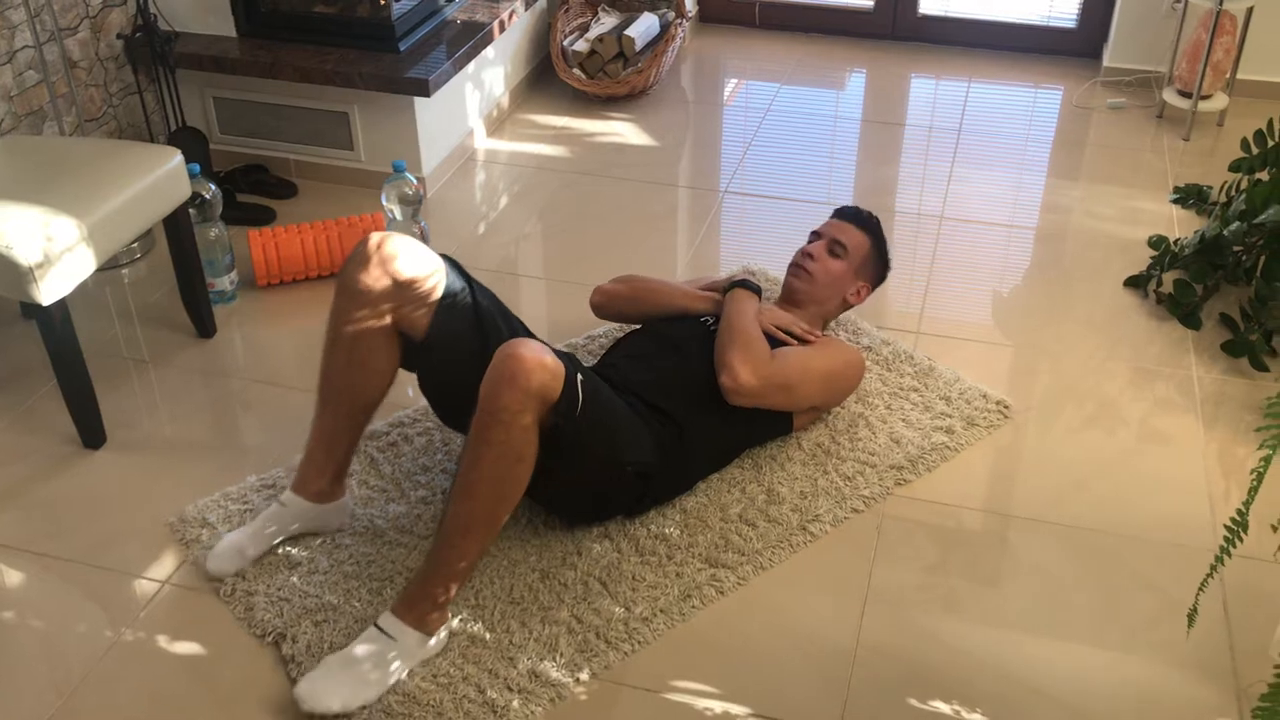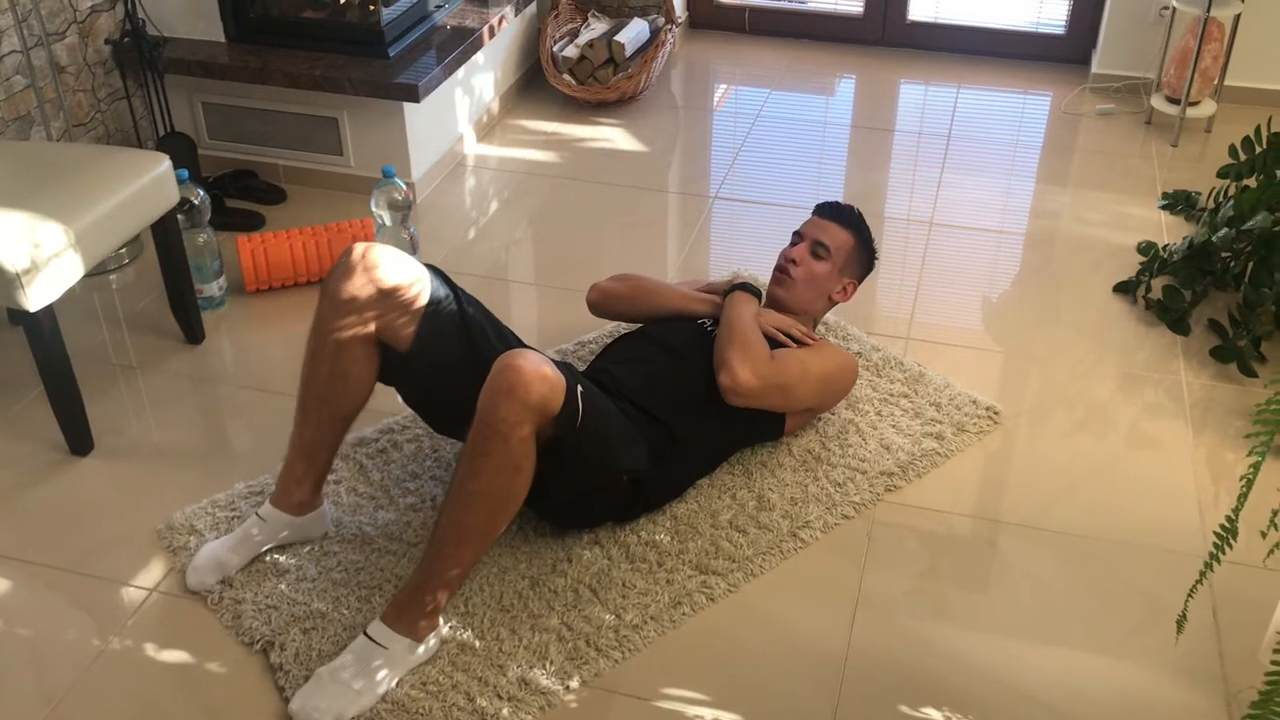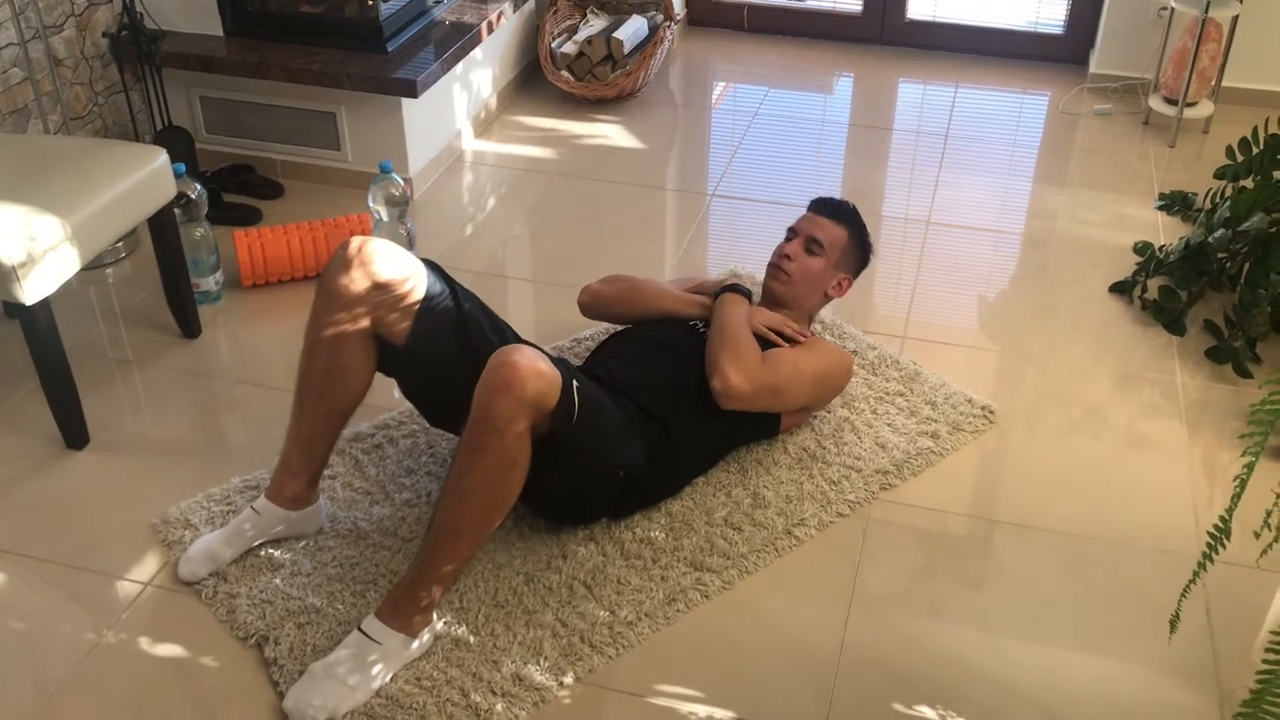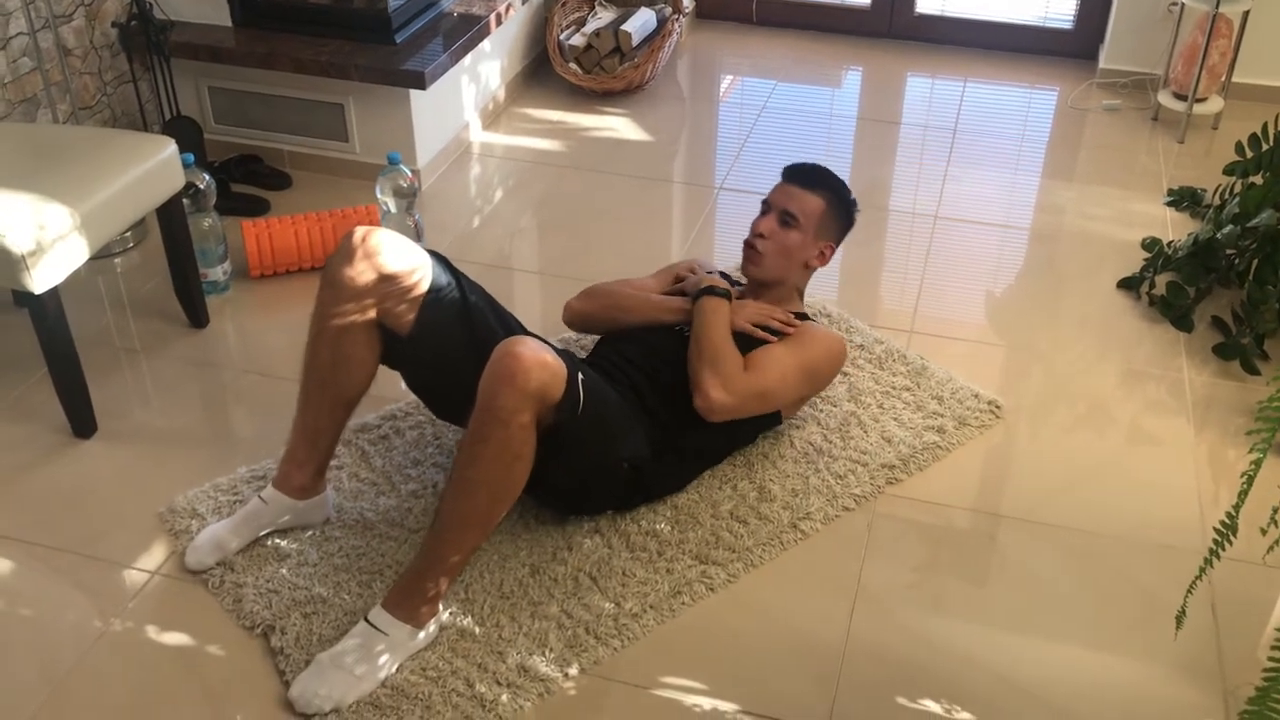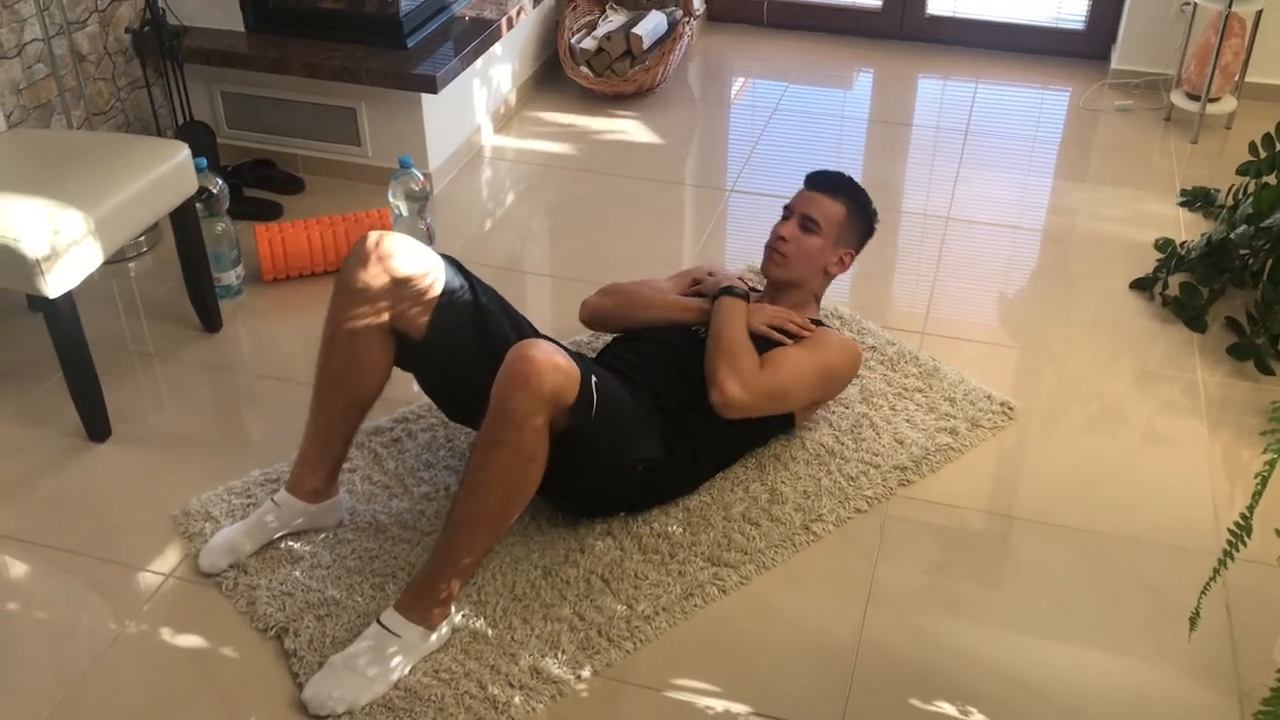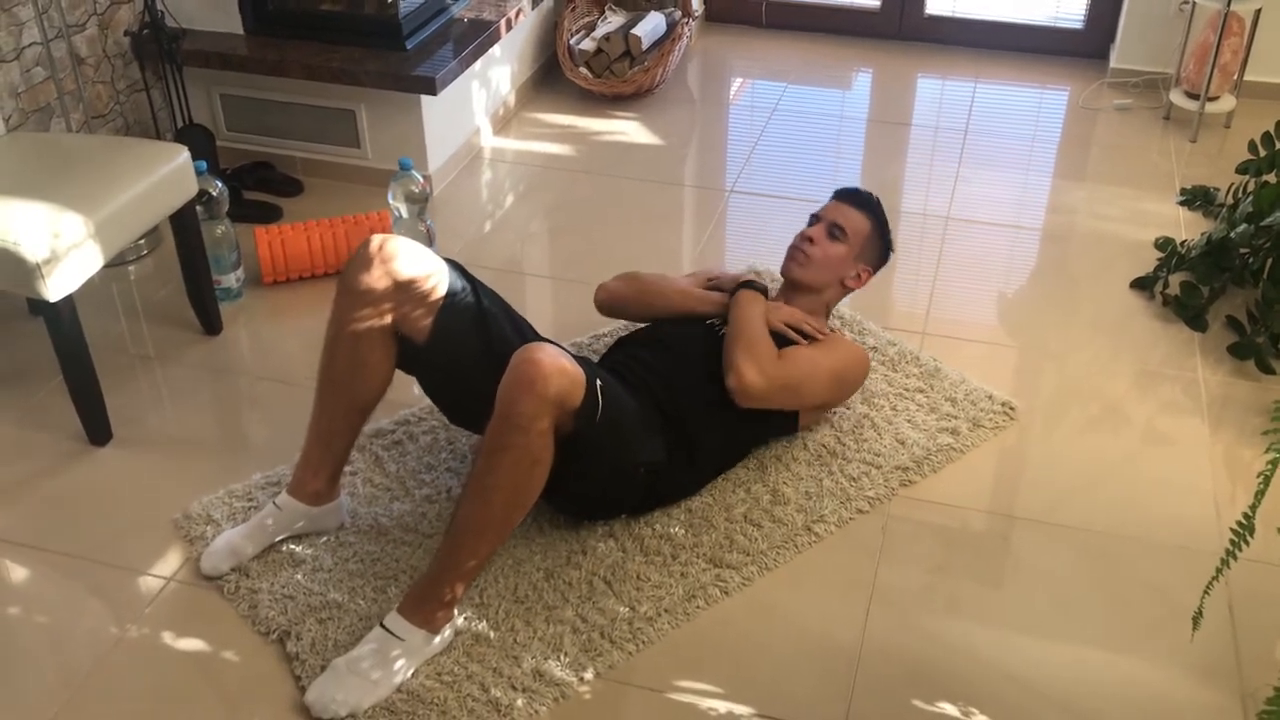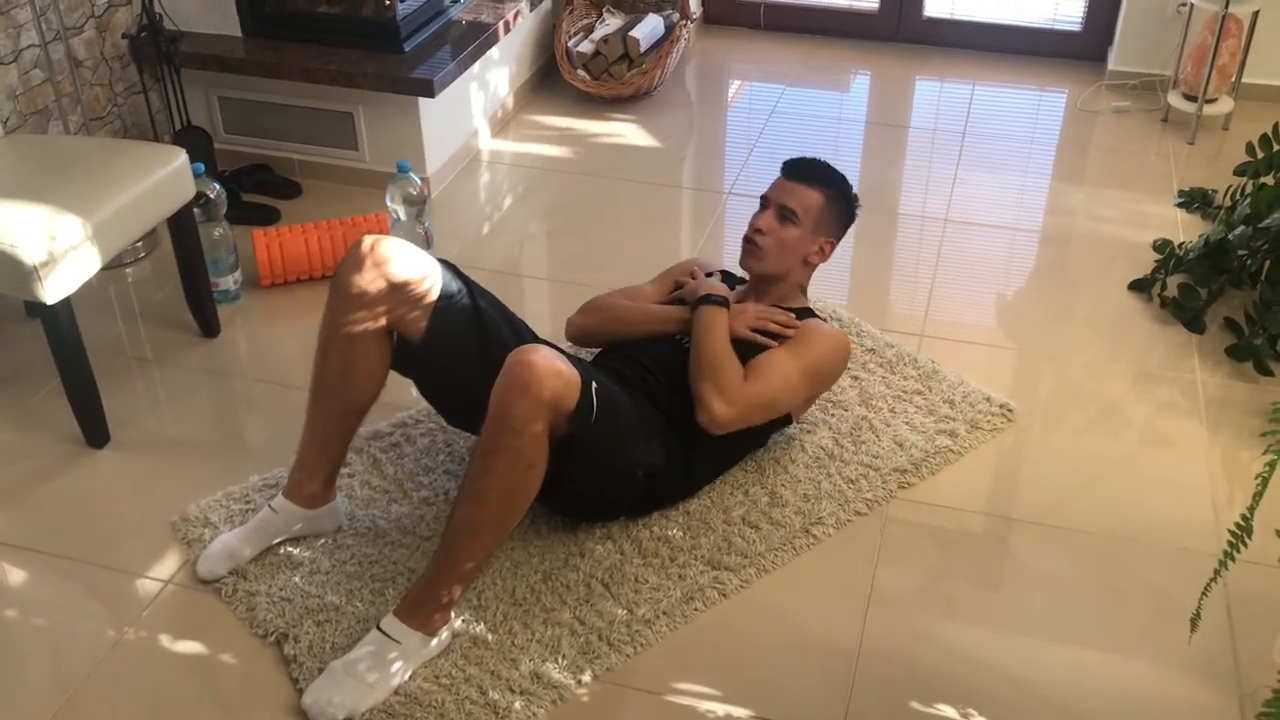
dt=0.7s
person 1, frame 1
left shoulder: (835, 361)
right shoulder: (739, 298)
left elbow: (741, 378)
right elbow: (607, 297)
left wrist: (740, 300)
right wrist: (724, 297)
left hip: (630, 460)
right hip: (558, 411)
left knee: (521, 362)
right knee: (386, 259)
left ankle: (416, 617)
right ankle: (316, 495)
person 1, frame 2
left shoulder: (828, 365)
right shoulder: (731, 299)
left elbow: (739, 379)
right elbow: (605, 295)
left wrist: (738, 301)
right wrist: (725, 300)
left hip: (619, 461)
right hip: (554, 412)
left knee: (524, 378)
right knee: (368, 273)
left ankle: (411, 624)
right ankle: (295, 505)
person 1, frame 3
left shoulder: (822, 361)
right shoulder: (724, 300)
left elbow: (732, 382)
right elbow: (597, 296)
left wrist: (731, 299)
right wrist: (714, 300)
left hip: (617, 458)
right hip: (553, 407)
left knee: (518, 372)
right knee: (365, 265)
left ankle: (405, 618)
right ankle: (292, 498)
person 1, frame 4
left shoulder: (814, 344)
right shoulder: (710, 277)
left elbow: (715, 396)
right elbow: (581, 309)
left wrist: (709, 301)
right wrist: (695, 304)
left hip: (620, 450)
right hip: (550, 402)
left knee: (523, 364)
right knee: (370, 257)
left ankle: (412, 608)
right ankle: (297, 489)
person 1, frame 5
left shoulder: (829, 350)
right shoulder: (720, 281)
left elbow: (732, 392)
right elbow: (597, 307)
left wrist: (729, 299)
right wrist: (714, 305)
left hip: (632, 453)
right hip: (564, 405)
left knee: (536, 367)
right knee: (384, 260)
left ankle: (423, 612)
right ankle: (310, 492)
person 1, frame 6
left shoulder: (838, 357)
right shoulder: (731, 287)
left elbow: (748, 381)
right elbow: (612, 295)
left wrist: (745, 295)
right wrist: (730, 299)
left hip: (635, 454)
right hip: (566, 405)
left knee: (542, 370)
right knee: (385, 264)
left ankle: (427, 614)
right ankle: (312, 494)
person 1, frame 7
left shoulder: (818, 343)
right shoulder: (705, 275)
left elbow: (719, 409)
right elbow: (583, 323)
left wrist: (709, 308)
right wrist: (697, 309)
left hip: (634, 458)
right hip: (564, 404)
left knee: (535, 373)
right knee: (378, 263)
left ankle: (424, 617)
right ankle: (308, 498)
